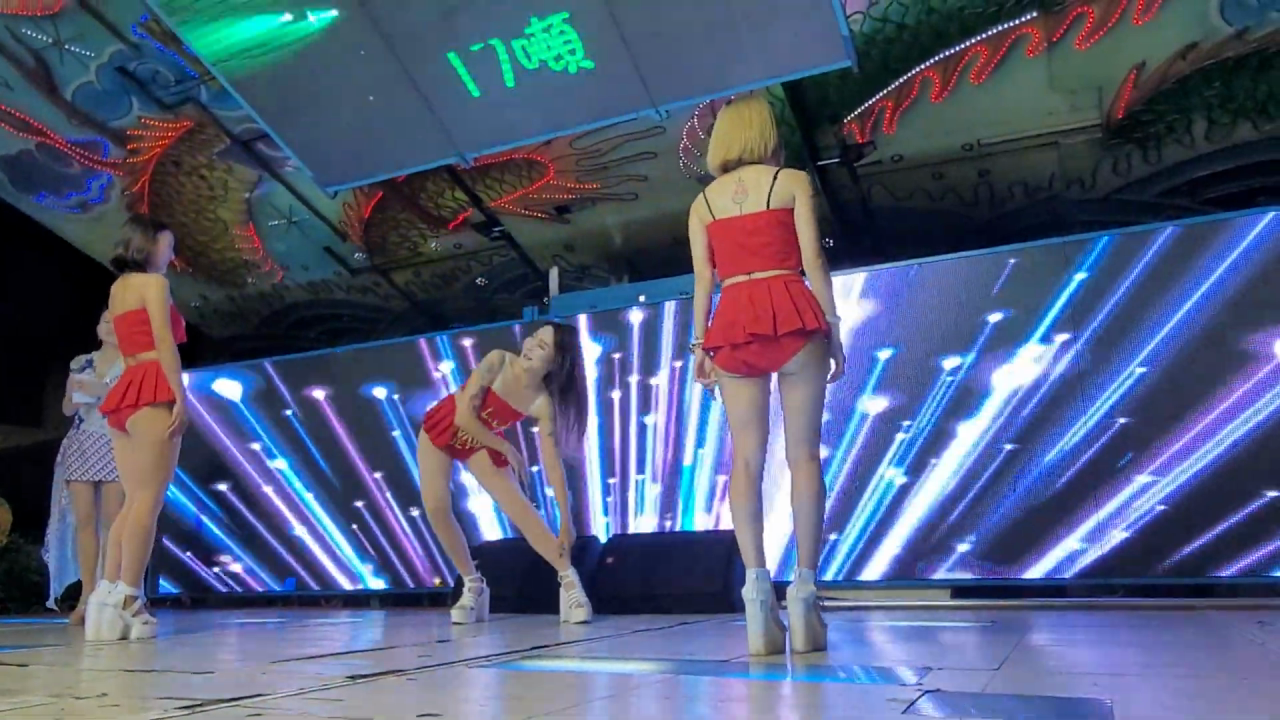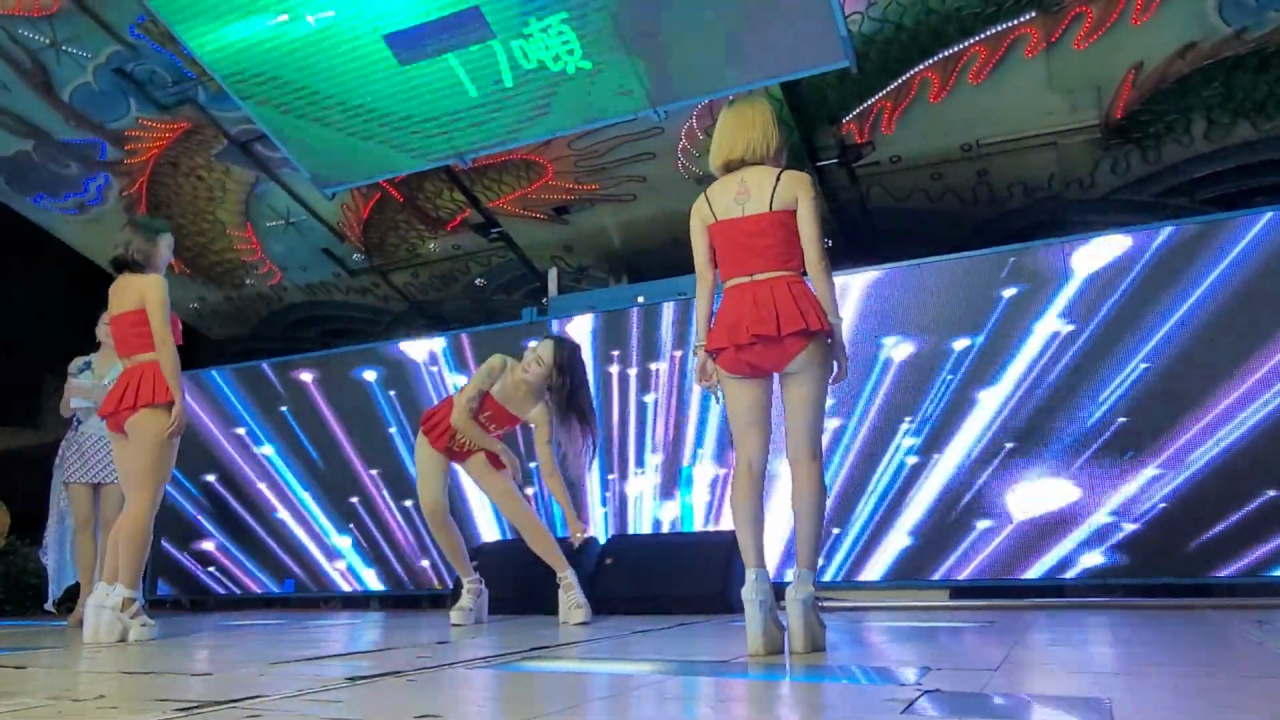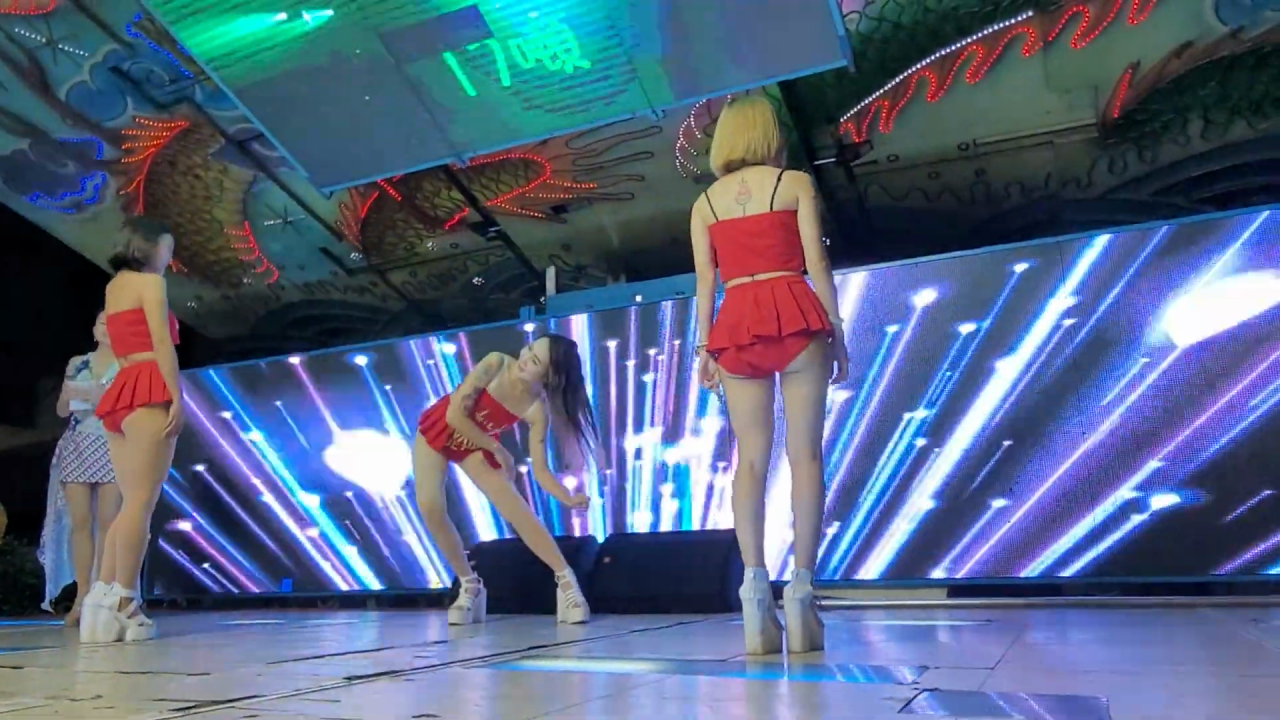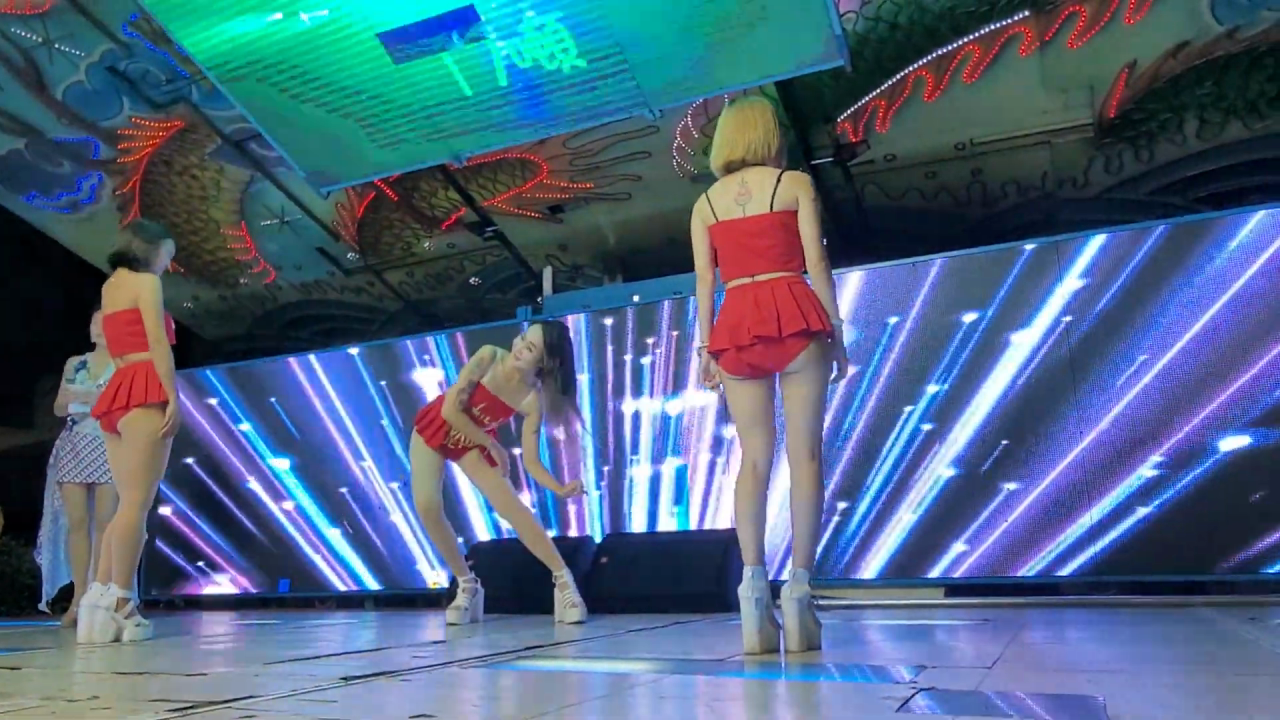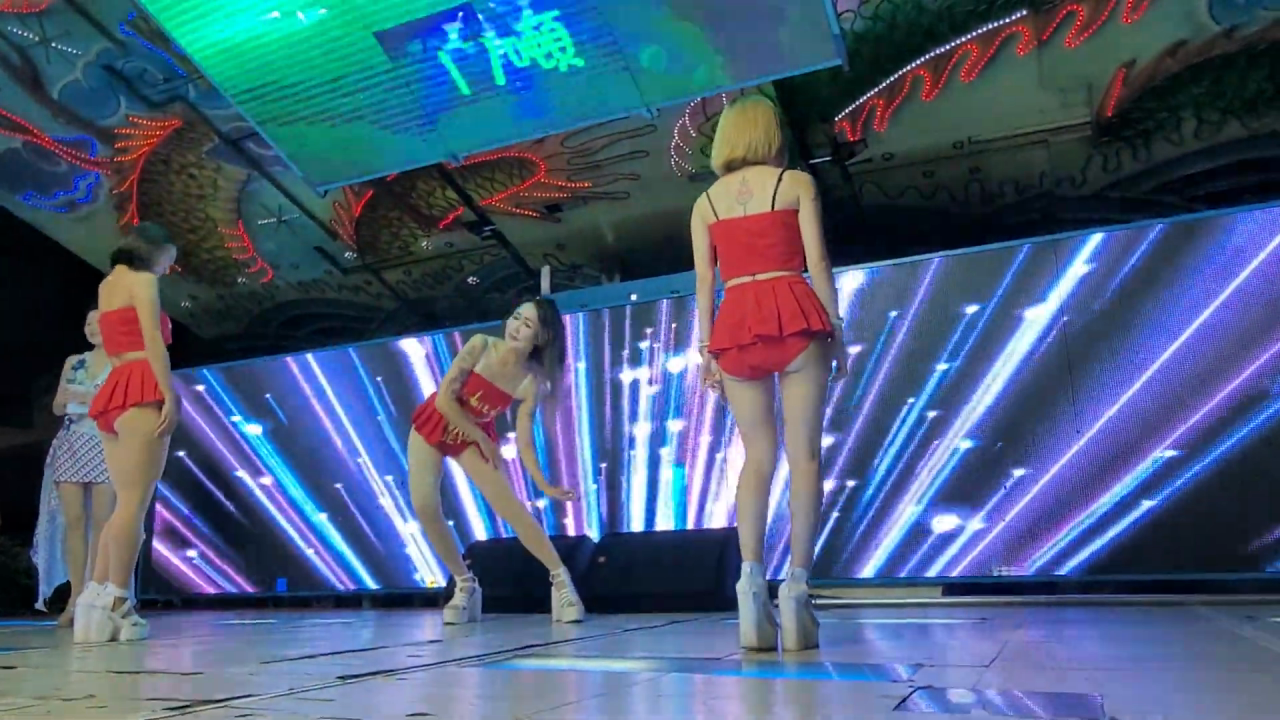
dt=0.1s
person 1, frame 1
left shoulder: (704, 201)
right shoulder: (793, 181)
left elbow: (703, 279)
right elbow: (813, 261)
left wrist: (700, 343)
right wrist: (833, 329)
left hip: (733, 325)
right hip: (790, 316)
left knee: (747, 459)
right knee: (802, 455)
left ankle: (757, 588)
right ankle: (803, 589)
person 1, frame 2
left shoulder: (704, 202)
right shoulder: (795, 183)
left elbow: (704, 280)
right elbow: (816, 262)
left wrist: (703, 345)
right wrist: (835, 329)
left hip: (735, 327)
right hip: (793, 318)
left knee: (749, 459)
right knee: (804, 456)
left ankle: (756, 589)
right ankle: (802, 590)
person 1, frame 3
left shoulder: (705, 202)
right shoulder: (796, 183)
left elbow: (705, 280)
right elbow: (817, 261)
left wrist: (705, 347)
right wrist: (836, 330)
left hip: (736, 326)
right hip: (794, 317)
left knee: (751, 458)
right knee: (804, 454)
left ankle: (756, 586)
right ankle: (800, 589)
person 1, frame 4
left shoulder: (705, 202)
right shoulder: (796, 183)
left elbow: (704, 281)
right elbow: (817, 262)
left wrist: (706, 347)
right wrist: (835, 329)
left hip: (736, 327)
right hip: (794, 318)
left knee: (754, 458)
right knee: (804, 454)
left ankle: (754, 585)
right ankle: (798, 588)
person 1, frame 5
left shoulder: (706, 201)
right shoulder: (797, 182)
left elbow: (704, 281)
right elbow: (817, 261)
left wrist: (706, 346)
right wrist: (835, 328)
left hip: (736, 325)
right hip: (793, 315)
left knee: (758, 457)
right knee: (802, 453)
left ankle: (751, 576)
right ankle: (796, 588)
person 2, frame 1
left shoulder: (119, 286)
right shoulder: (154, 282)
right elbow: (164, 342)
right wrist: (180, 396)
left hip: (125, 393)
right hip: (152, 392)
left knee: (134, 501)
right knee: (148, 500)
left ankle: (108, 596)
right ankle: (126, 602)
person 2, frame 2
left shoulder: (117, 287)
right shoulder: (153, 282)
right elbow: (164, 343)
right wrist: (179, 396)
left hip: (123, 395)
right hip: (150, 393)
left knee: (135, 503)
right knee: (144, 501)
left ankle: (105, 600)
right ankle: (123, 604)
person 2, frame 3
left shoulder: (114, 285)
right shoulder: (150, 281)
right elbow: (161, 342)
right wrist: (177, 396)
left hip: (120, 394)
right hip: (148, 393)
left knee: (131, 503)
right knee: (141, 502)
left ankle: (103, 597)
right ankle: (120, 605)
person 2, frame 4
left shoulder: (111, 285)
right shoulder: (146, 281)
right elbow: (157, 342)
right wrist: (173, 396)
left hip: (117, 394)
right hip: (143, 393)
left knee: (129, 503)
right knee: (137, 502)
left ankle: (99, 599)
right ankle: (117, 604)
person 2, frame 5
left shoulder: (110, 283)
right shoulder: (142, 280)
right elbow: (153, 342)
left wrist: (164, 381)
right wrist: (169, 395)
left hip: (113, 394)
right hip: (141, 394)
left knee: (126, 503)
right knee: (135, 502)
left ankle: (96, 599)
right ankle: (114, 603)
person 3, frame 1
right shoulder: (81, 362)
right elbow: (67, 409)
left wrist: (101, 391)
right wrist: (72, 390)
left hip: (115, 445)
right hip: (81, 446)
left knee: (111, 520)
right knee: (83, 520)
right ankle: (86, 595)
person 3, frame 2
right shoulder: (79, 364)
right elbow: (65, 411)
left wrist: (100, 395)
right wrist: (70, 394)
left hip: (114, 447)
right hip: (79, 448)
left knee: (110, 523)
right knee: (81, 522)
right ankle: (85, 597)
person 3, frame 3
right shoulder: (76, 363)
right elbow: (61, 409)
left wrist: (99, 396)
right wrist: (70, 395)
left hip: (111, 446)
right hip: (76, 447)
left knee: (107, 522)
right knee: (78, 521)
right ankle: (81, 597)
person 3, frame 4
right shoulder: (74, 363)
right elbow: (59, 409)
left wrist: (97, 398)
right wrist: (68, 397)
left hip: (108, 446)
right hip: (74, 447)
left knee: (104, 522)
right knee: (76, 521)
right ankle: (79, 597)
person 3, frame 5
right shoulder: (73, 363)
right elbow: (57, 408)
left wrist: (95, 399)
right wrist: (66, 398)
left hip: (106, 446)
right hip: (71, 446)
left knee: (101, 522)
right knee: (72, 521)
right ankle: (75, 597)
person 4, frame 1
left shoulder: (543, 403)
right shoulder: (498, 361)
left elbow: (553, 463)
right elbow: (463, 415)
left wrist: (566, 523)
right wrist: (507, 449)
left hip: (481, 443)
right hip: (440, 429)
left knee: (520, 509)
right knee: (435, 506)
left ankle: (570, 582)
right ankle: (473, 586)
person 4, frame 2
left shoulder: (541, 410)
right shoulder: (499, 366)
left elbow: (549, 471)
right elbow: (459, 417)
left wrist: (572, 518)
right wrist: (503, 450)
left hip: (478, 445)
right hip: (440, 430)
left knee: (519, 511)
right knee: (433, 508)
left ankle: (568, 582)
right ankle: (471, 587)
person 4, frame 3
left shoulder: (538, 409)
right shoulder: (495, 363)
left elbow: (540, 468)
right elbow: (455, 414)
left wrist: (567, 498)
right wrist: (497, 448)
left hip: (477, 444)
right hip: (438, 429)
left knee: (517, 511)
right knee: (430, 507)
left ankle: (566, 581)
right ankle: (470, 587)
person 4, frame 4
left shoulder: (533, 398)
right shoulder: (488, 357)
left elbow: (531, 461)
right elbow: (449, 408)
left wrist: (560, 488)
right wrist: (493, 445)
left hip: (474, 442)
right hip: (434, 429)
left knee: (513, 508)
right knee: (427, 506)
left ankle: (563, 581)
right ankle: (467, 586)
person 4, frame 5
left shoulder: (530, 382)
right shoulder: (480, 345)
left elbow: (524, 443)
right elbow: (444, 397)
left wrist: (543, 484)
right wrist: (482, 437)
left hip: (476, 436)
right hip: (433, 424)
left knee: (512, 508)
right knee: (425, 506)
left ankle: (561, 579)
right ankle: (465, 585)
